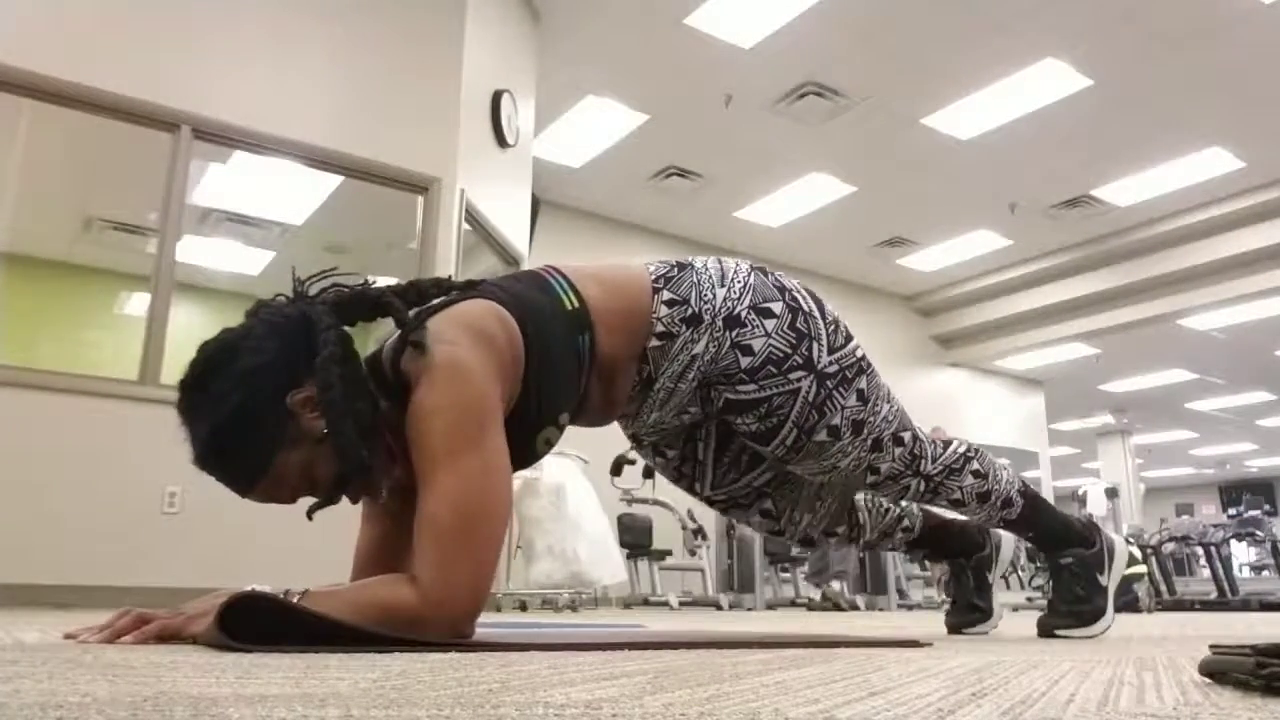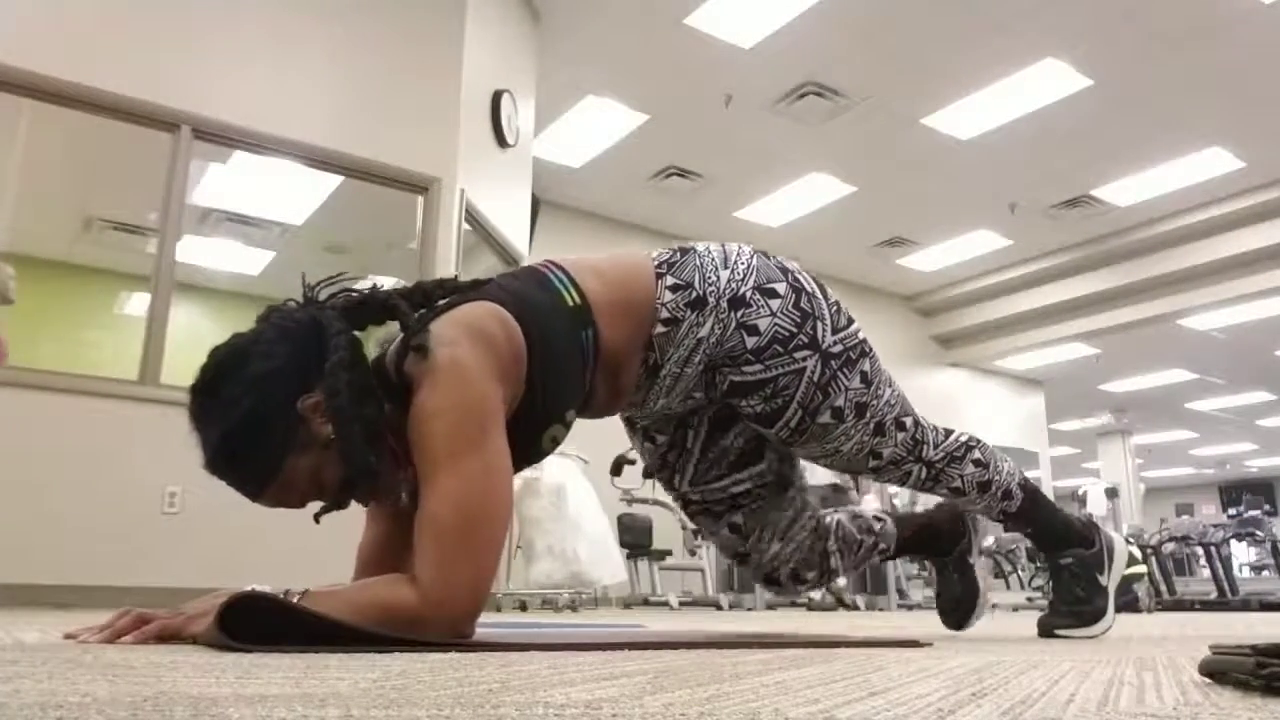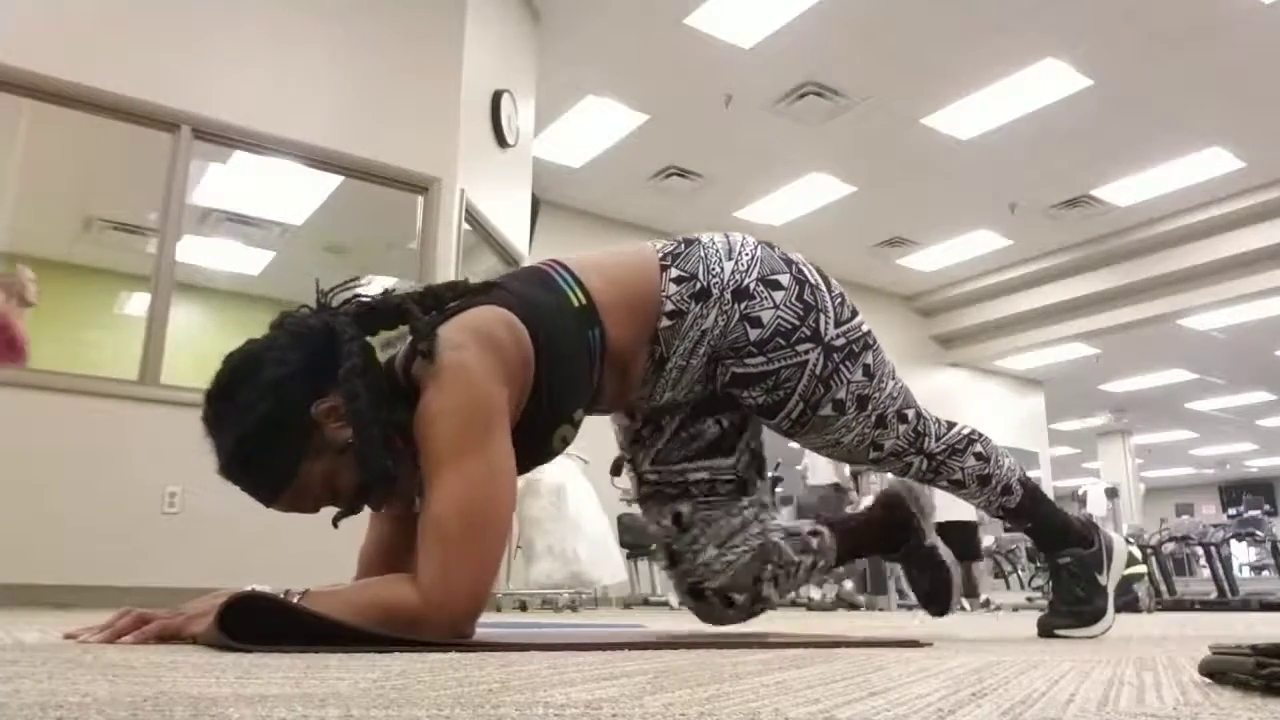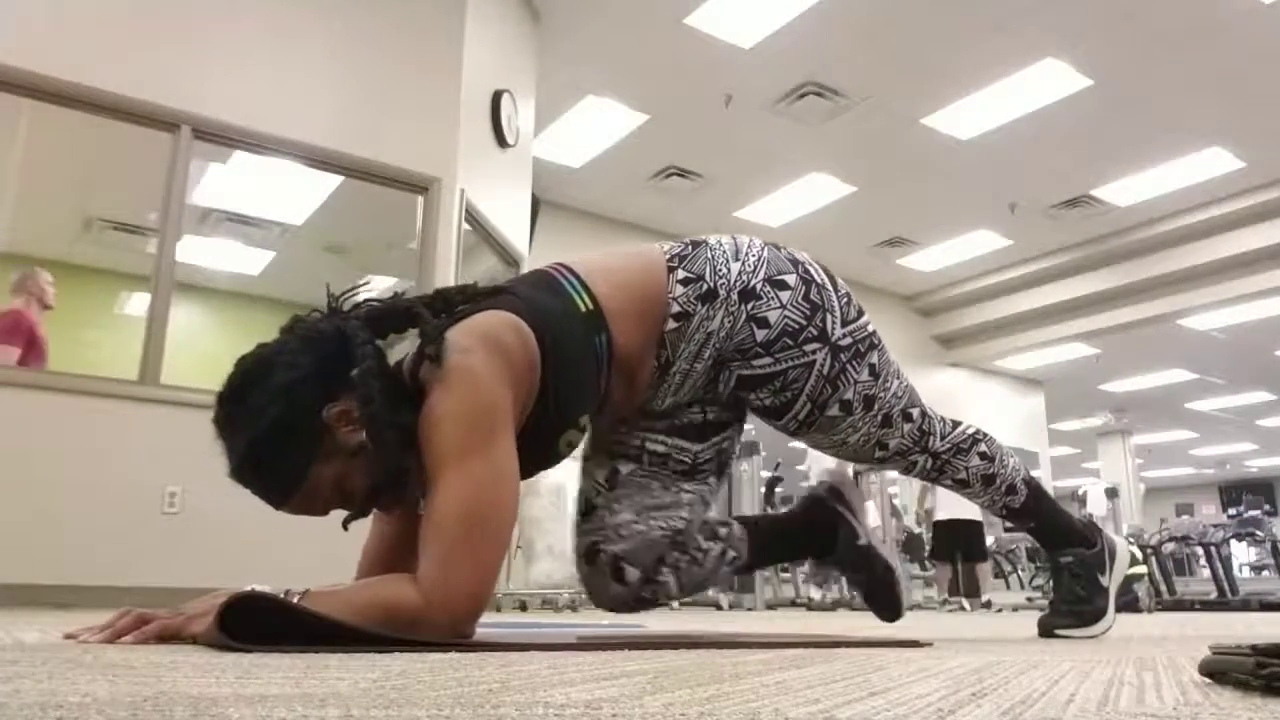
dt=0.1s
person 1, frame 1
left shoulder: (447, 372)
right shoulder: (391, 407)
left elbow: (442, 605)
right elbow: (383, 587)
left hip: (739, 331)
right hip: (671, 406)
left knee: (904, 461)
right knee: (813, 517)
left ankle: (1080, 544)
right ankle: (967, 551)
person 1, frame 2
left shoulder: (449, 374)
right shoulder: (388, 400)
left elbow: (442, 603)
right elbow: (380, 587)
left hip: (743, 313)
right hip: (675, 391)
left knee: (906, 452)
right knee: (787, 554)
left ankle: (1080, 546)
right ankle: (941, 535)
person 1, frame 3
left shoulder: (456, 376)
right shoulder: (400, 401)
left elbow: (444, 605)
right elbow: (383, 590)
left hip: (745, 304)
right hip: (674, 387)
left knee: (909, 443)
right knee: (723, 584)
left ankle: (1079, 544)
right ankle: (888, 532)
person 1, frame 4
left shoulder: (464, 381)
right shoulder: (405, 405)
left elbow: (446, 604)
right elbow: (391, 583)
left hip: (750, 305)
right hip: (673, 383)
left knee: (913, 441)
right knee: (619, 569)
left ankle: (1082, 544)
right ankle: (814, 532)
